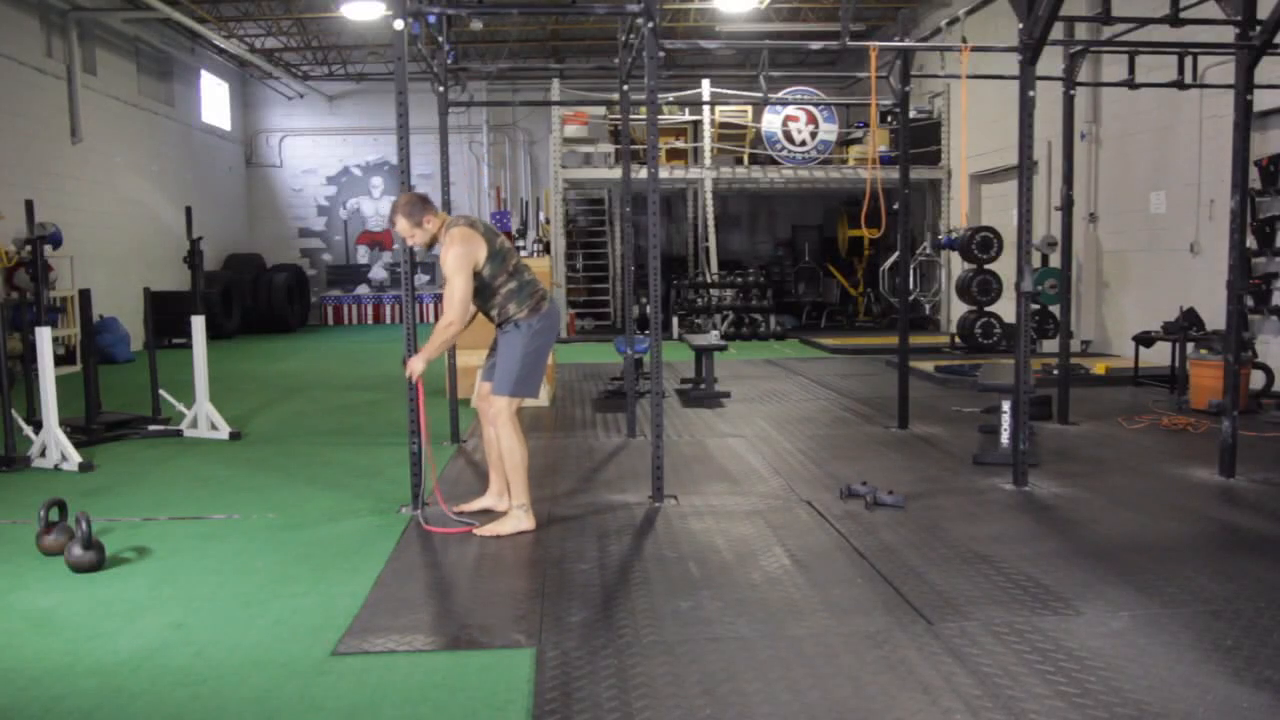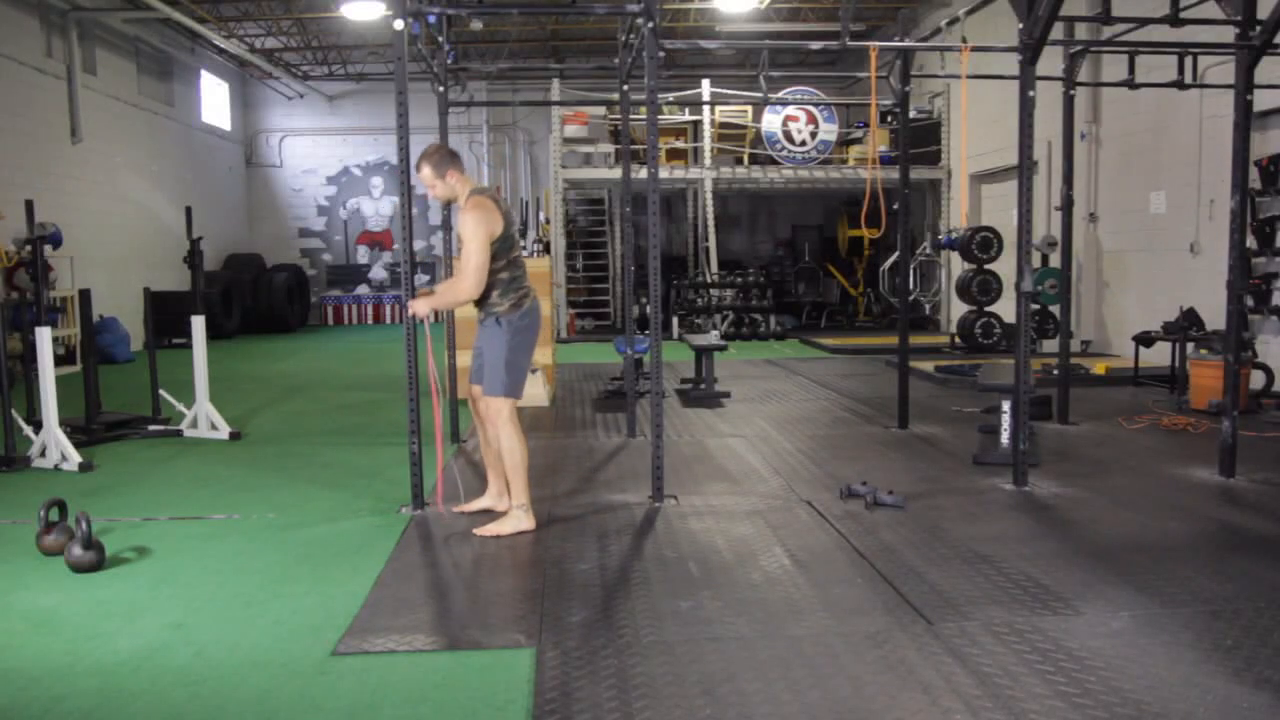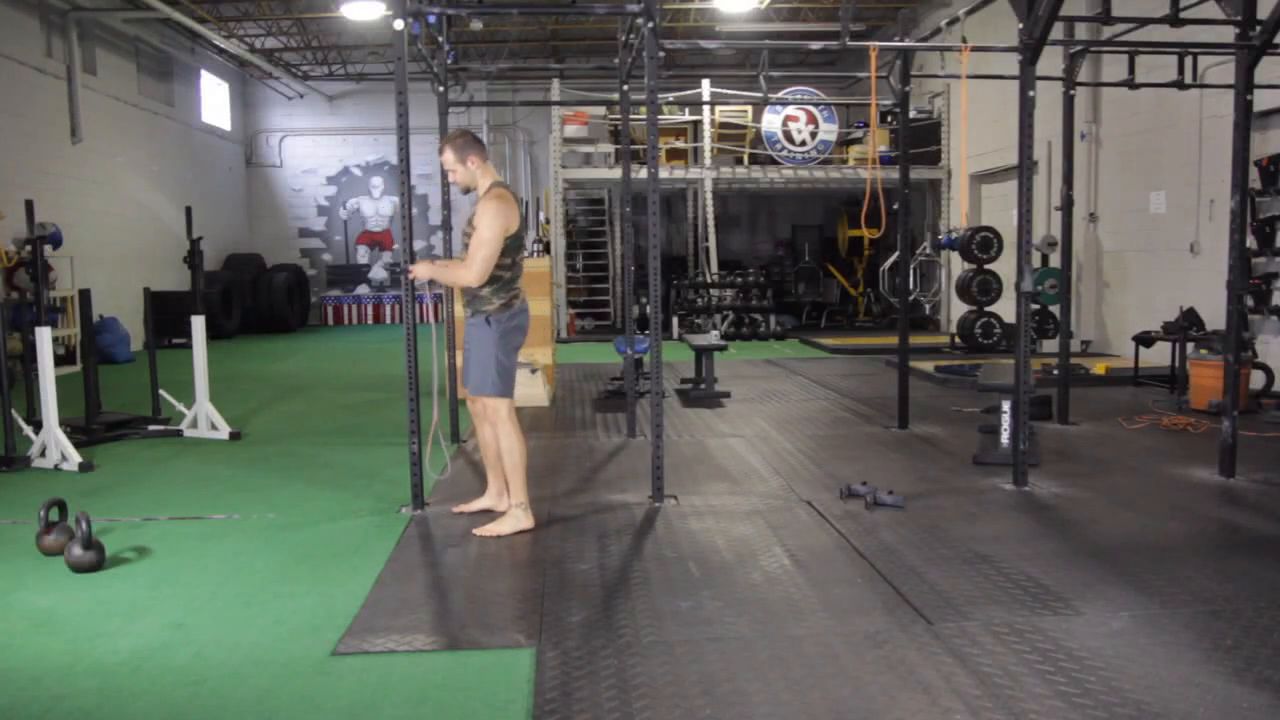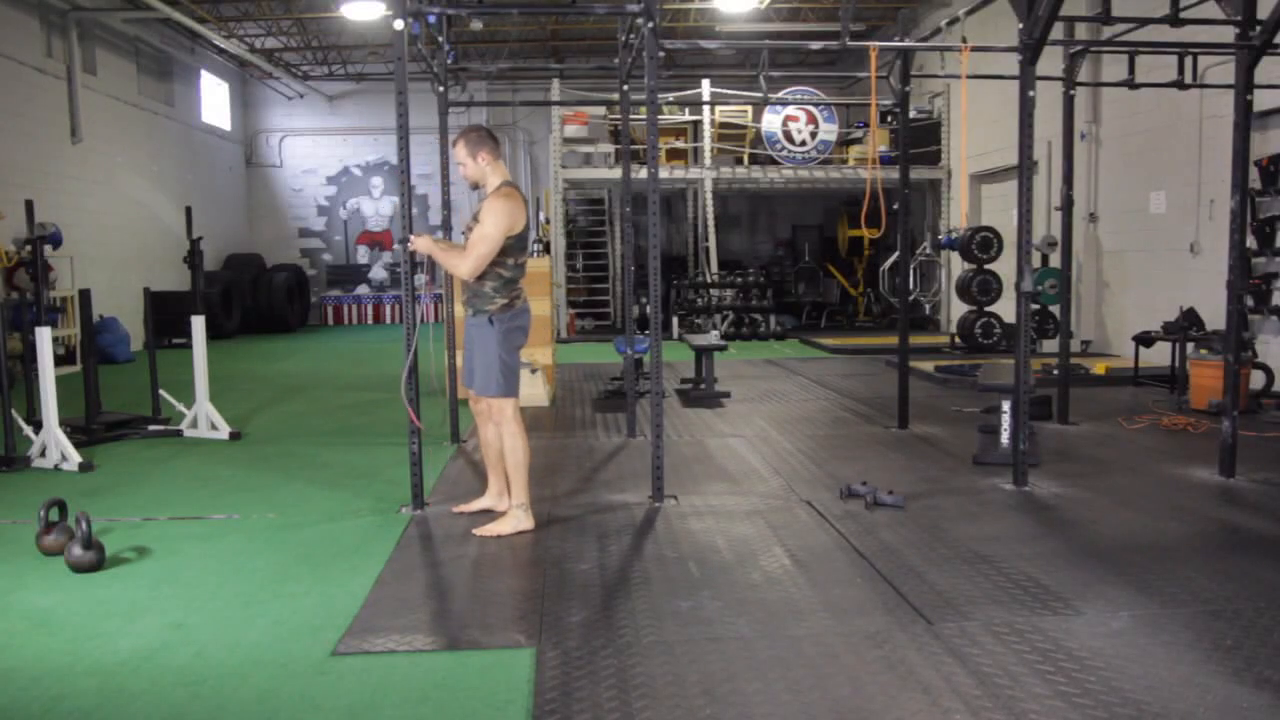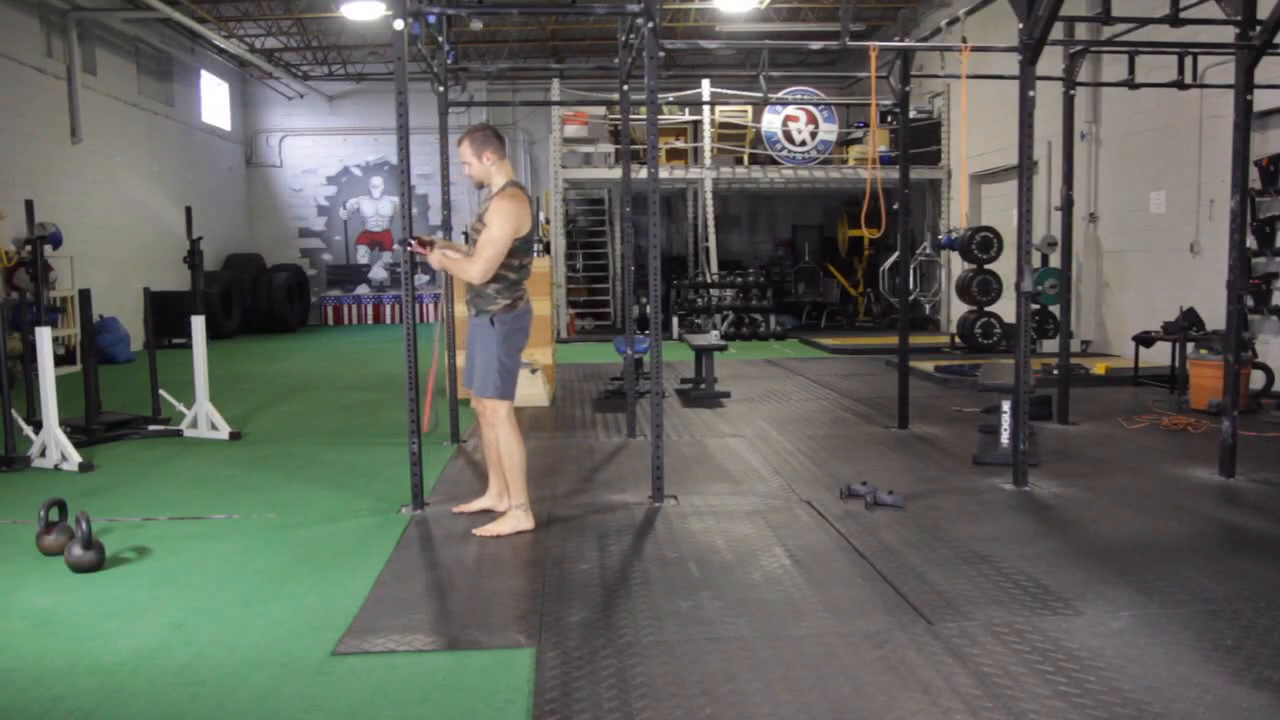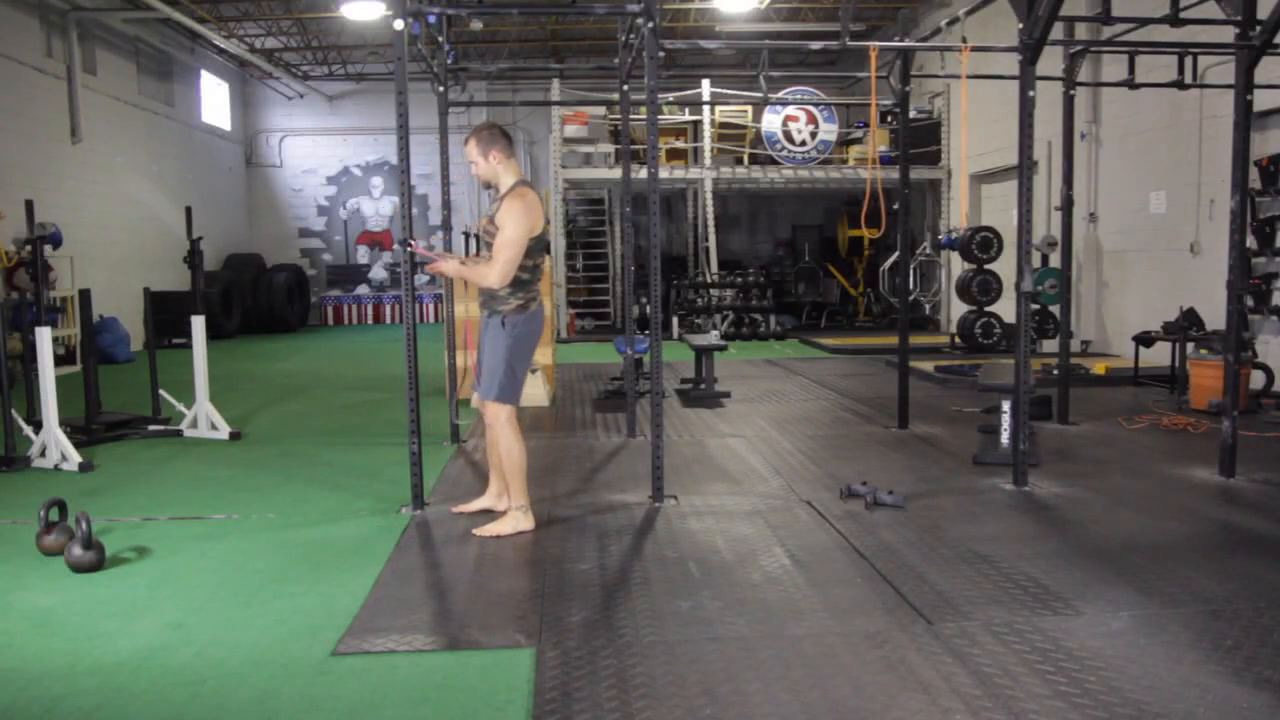
dt=0.3s
person 1, frame 1
left shoulder: (455, 246)
right shoulder: (462, 230)
left elbow: (454, 321)
right elbow: (467, 302)
left wrist: (423, 357)
right wrist: (433, 347)
left hip: (530, 322)
right hip: (517, 321)
left knee: (501, 411)
right knee: (485, 402)
left ankle: (521, 512)
right ankle: (497, 494)
person 1, frame 2
left shoulder: (474, 211)
right shoulder: (481, 200)
left elbow: (471, 287)
left wrist: (430, 304)
right wrist: (436, 292)
left hip: (509, 318)
right hip: (500, 316)
left knee: (499, 411)
right knee: (480, 402)
left ankle: (521, 512)
right ankle: (497, 493)
person 1, frame 3
left shoulder: (494, 203)
right shoulder: (493, 198)
left elbow: (475, 274)
left wrist: (431, 271)
right wrist: (437, 266)
left hip: (496, 318)
right hip: (485, 316)
left knee: (499, 411)
right knee: (479, 405)
left ankle: (520, 511)
right ankle: (497, 493)
person 1, frame 4
left shoulder: (502, 202)
right shoulder: (499, 197)
left elbow: (468, 267)
left wrist: (431, 247)
right wrist: (437, 245)
left hip: (498, 317)
right hip: (484, 315)
left knee: (503, 411)
right knee: (482, 405)
left ankle: (521, 511)
right ankle: (497, 493)
person 1, frame 5
left shoulder: (509, 203)
right shoulder: (500, 198)
left elbow: (479, 270)
left wrist: (442, 262)
right wrist: (442, 247)
left hip: (500, 318)
right hip: (487, 315)
left knee: (498, 412)
right knee: (484, 408)
left ankle: (520, 511)
right ankle: (497, 493)
person 1, frame 6
left shoulder: (520, 203)
right shoulder: (507, 197)
left elbow: (498, 275)
left wrist: (458, 271)
right wrist: (458, 263)
left hip: (513, 318)
right hip: (501, 316)
left knee: (499, 413)
right knee: (489, 407)
left ankle: (520, 512)
right ankle: (497, 492)
